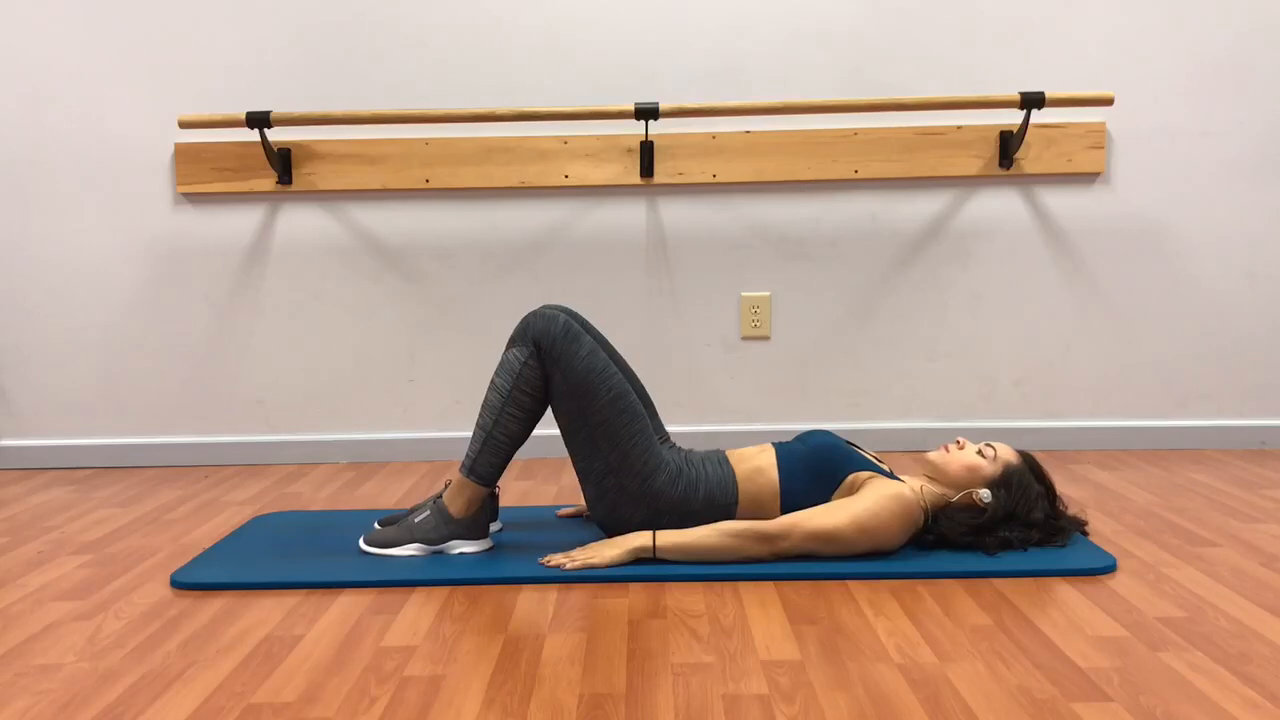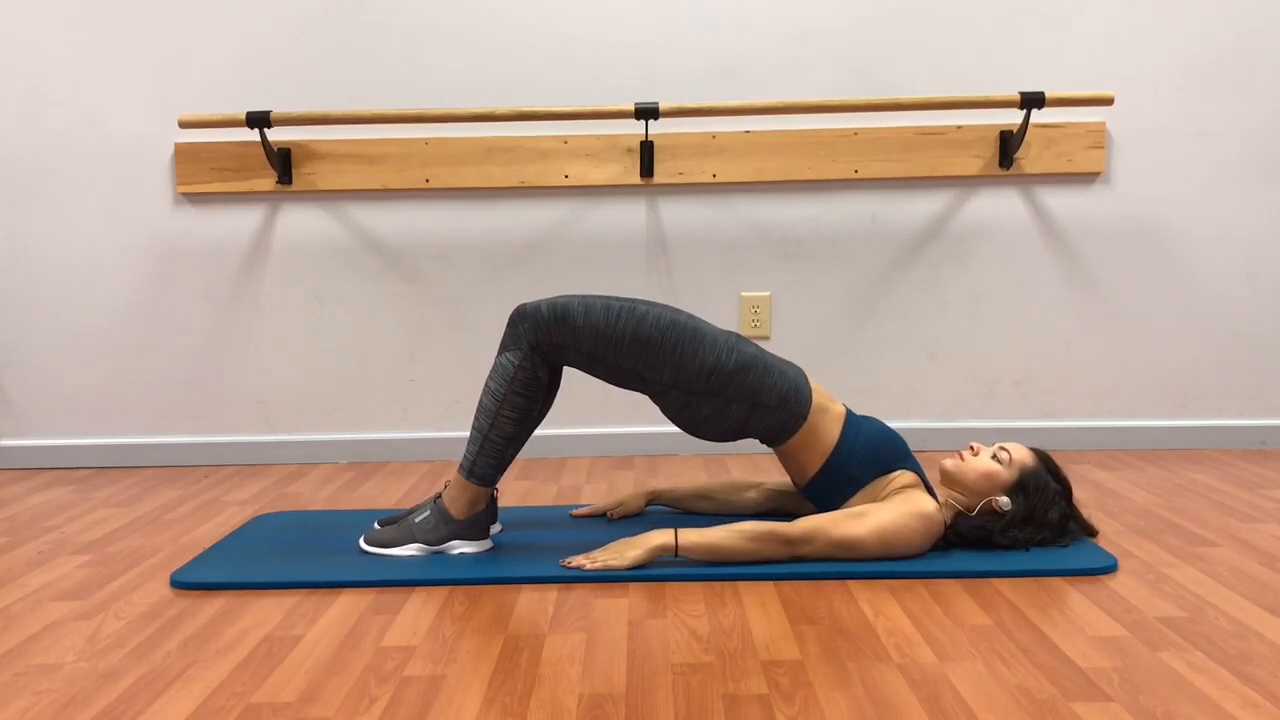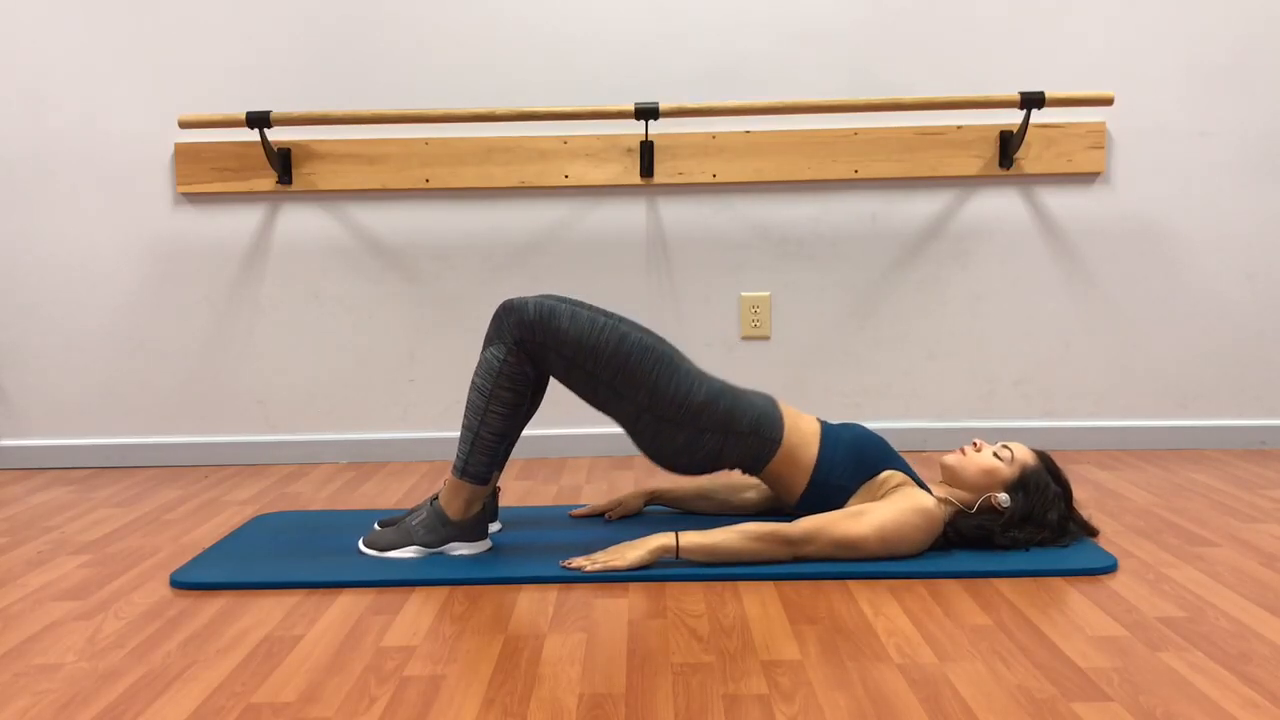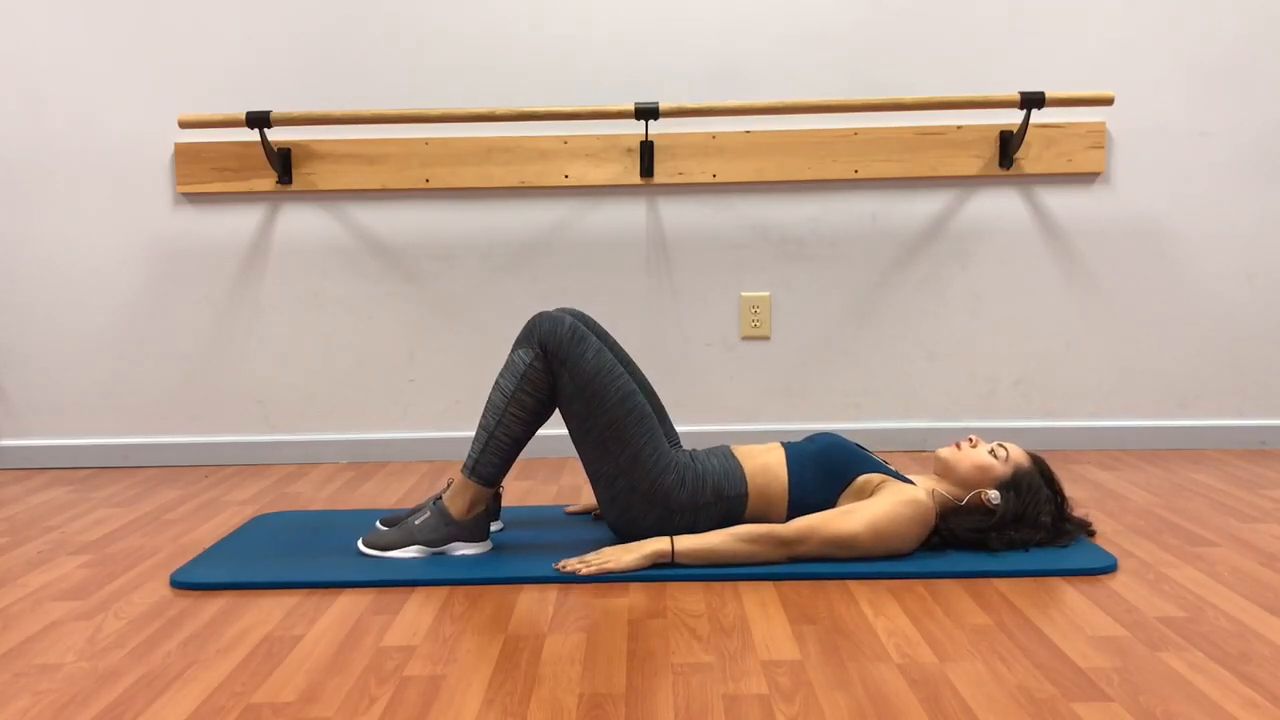
dt=1s
person 1, frame 1
left shoulder: (897, 511)
right shoulder: (888, 487)
left elbow: (772, 538)
left wrist: (636, 542)
right wrist: (622, 501)
left hip: (655, 491)
right hip: (669, 474)
left knee: (548, 329)
right knee: (550, 332)
left ankle: (458, 515)
right ankle: (464, 498)
person 1, frame 2
left shoulder: (919, 523)
right shoulder: (911, 499)
left elbow: (789, 541)
right elbow: (761, 498)
left wrist: (660, 543)
right wrist: (651, 496)
left knee: (539, 327)
right knee: (539, 327)
left ankle: (461, 513)
right ankle: (466, 497)
person 1, frame 3
left shoulder: (918, 521)
right shoulder: (912, 500)
left elbow: (791, 541)
left wrist: (661, 546)
right wrist: (649, 496)
left hip: (709, 422)
right hip: (715, 426)
left knee: (523, 322)
right knee: (526, 324)
left ankle: (456, 515)
right ankle: (466, 499)
person 1, frame 4
left shoulder: (909, 514)
right shoulder: (897, 488)
left elbow: (784, 539)
left wrist: (654, 548)
right wrist: (629, 495)
left hip: (666, 498)
right hip: (679, 476)
left knee: (555, 333)
right knee: (562, 330)
left ankle: (459, 515)
right ankle: (469, 500)
